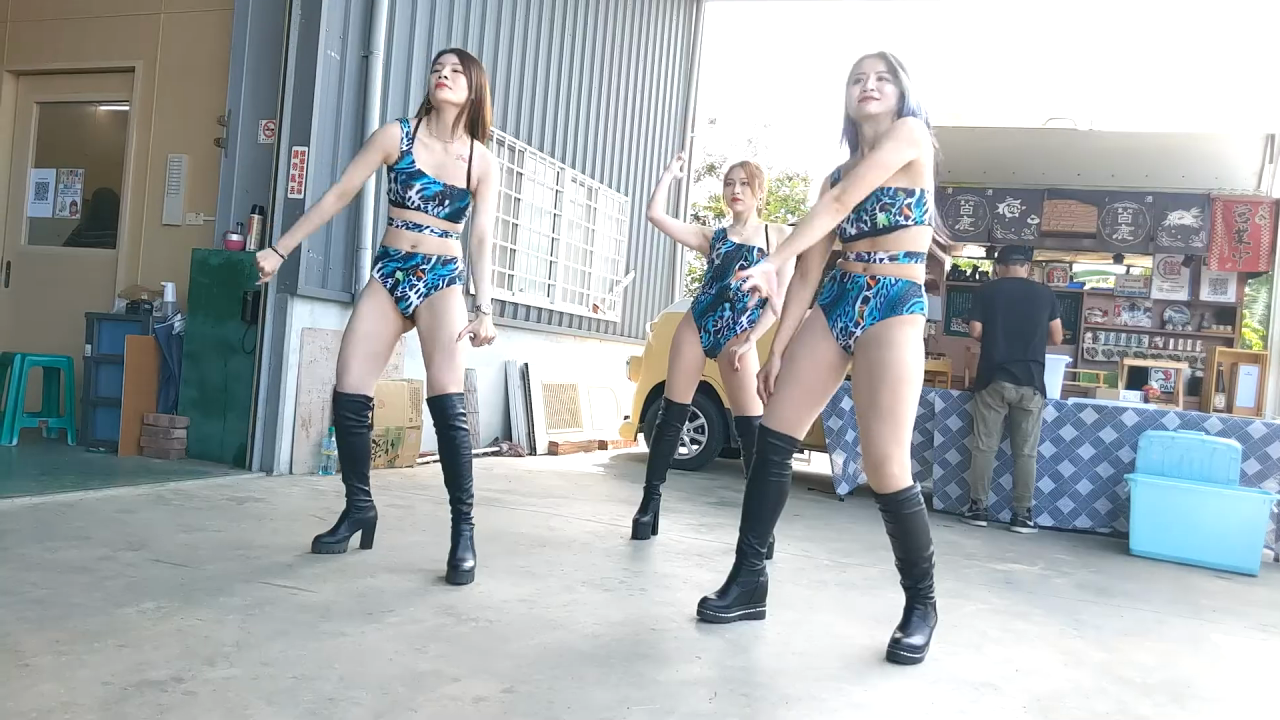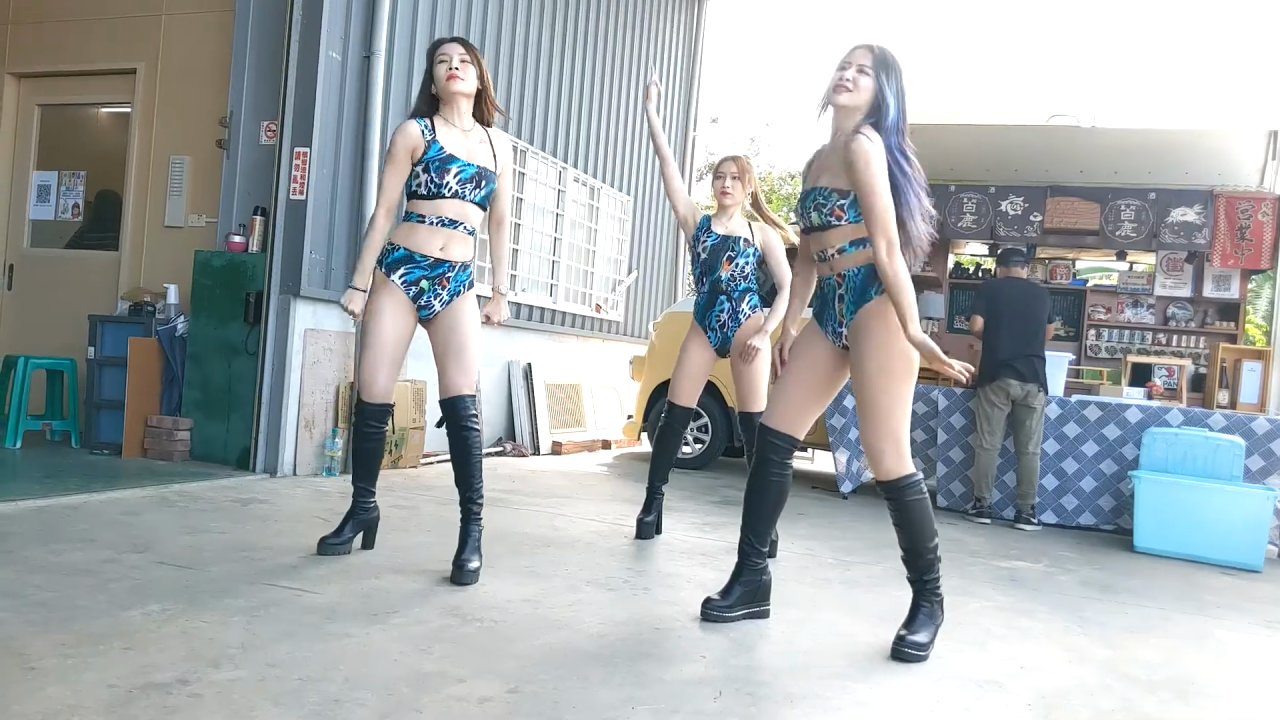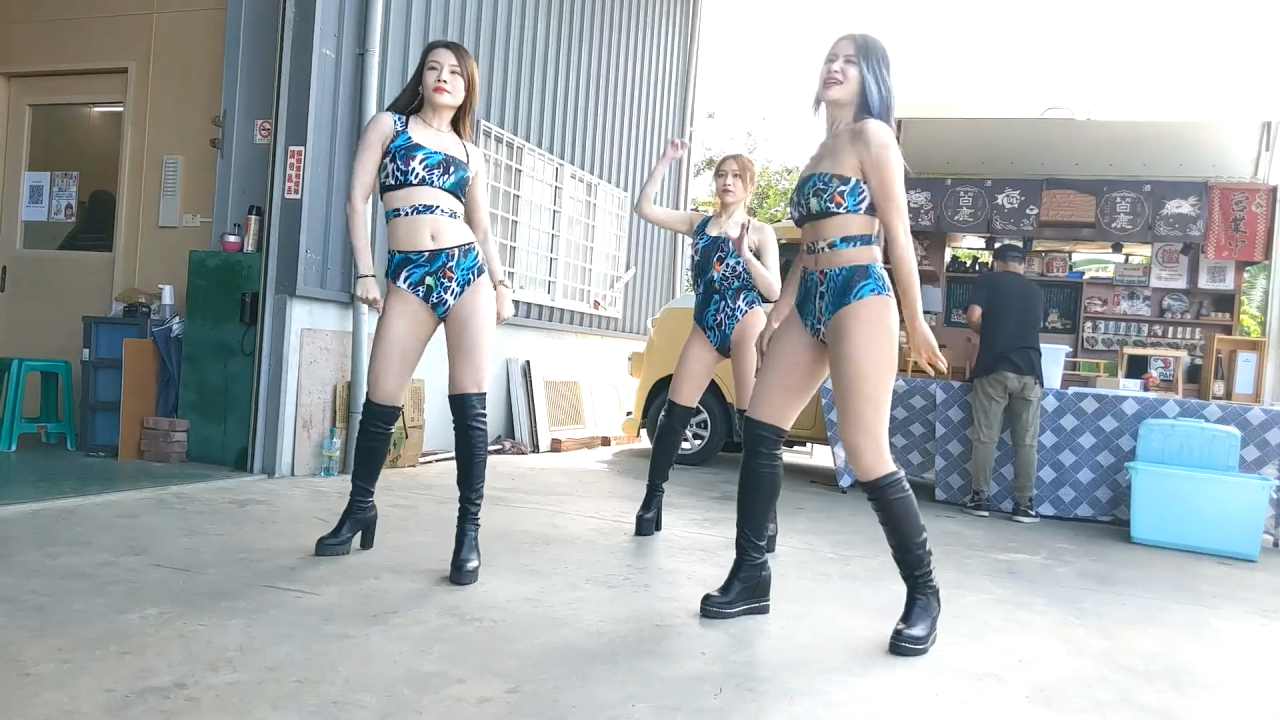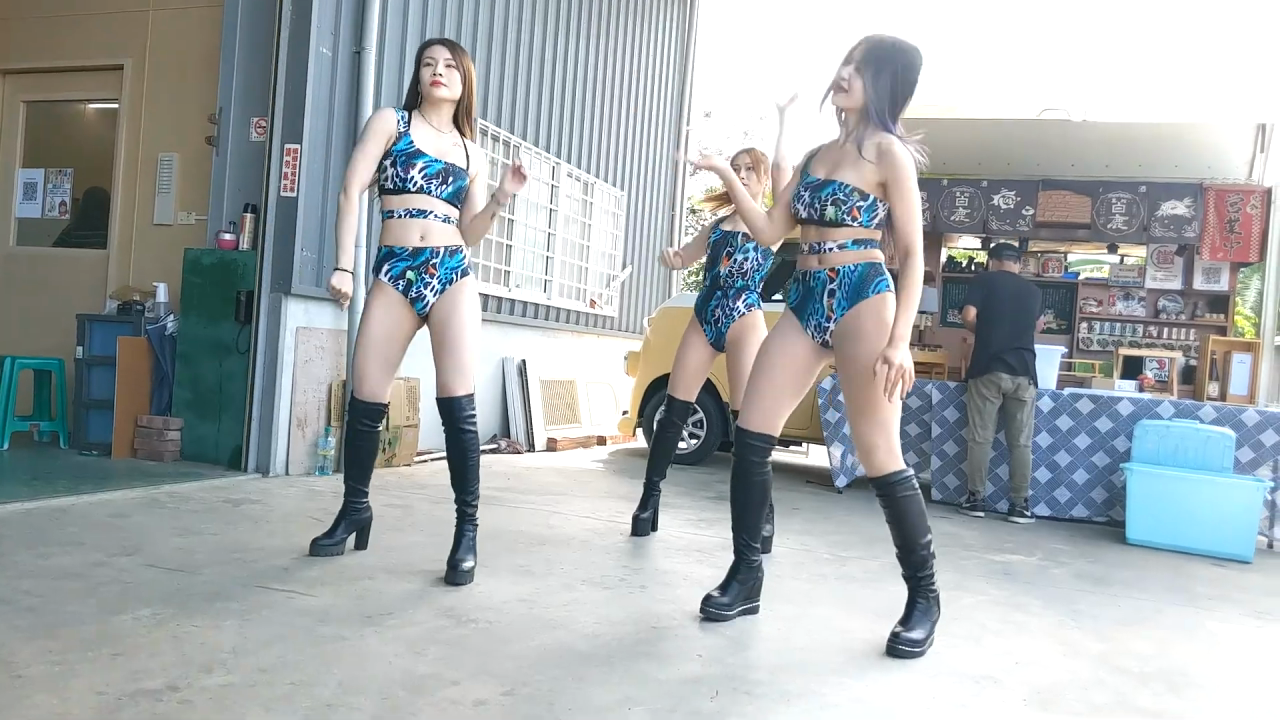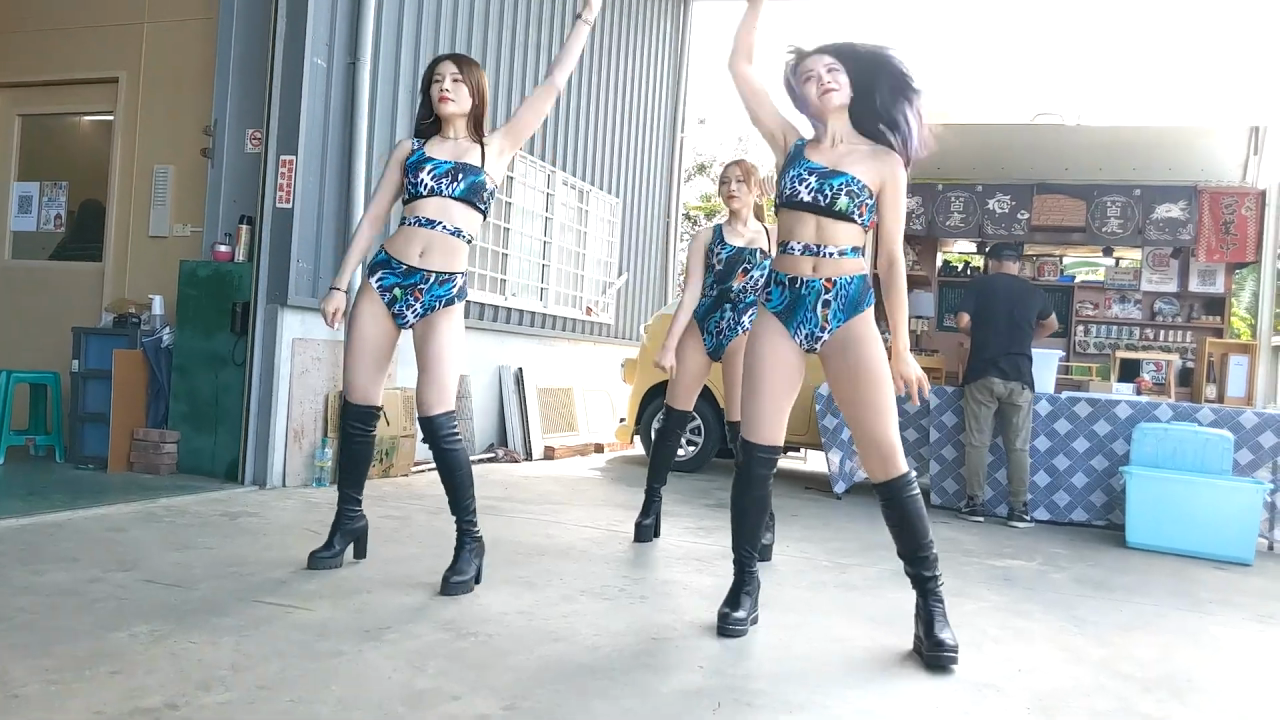
dt=0.2s
person 1, frame 1
left shoulder: (913, 136)
right shoulder: (837, 178)
left elbow: (839, 203)
right elbow: (810, 268)
left wrist: (772, 261)
right wrist: (777, 346)
left hip: (895, 312)
right hip: (834, 304)
left knee: (886, 468)
right knee: (772, 440)
left ankle: (921, 605)
right ankle: (748, 579)
person 1, frame 2
left shoulder: (866, 144)
right shoulder: (816, 162)
left elbow: (886, 241)
left wrist: (911, 332)
right wrist: (789, 325)
left hip: (883, 307)
right hip: (832, 309)
left knee: (887, 458)
right knee: (772, 437)
left ankle: (927, 600)
right ankle: (751, 577)
person 1, frame 3
left shoulder: (872, 134)
right shoulder: (823, 153)
left elbow: (897, 230)
left wrist: (914, 321)
right wrist: (779, 309)
left hip: (860, 299)
right hip: (810, 303)
left knee: (866, 456)
right knee: (759, 430)
left ankle: (922, 593)
right ankle: (750, 573)
person 1, frame 4
left shoulder: (887, 150)
right shoulder: (814, 155)
left elbow: (912, 252)
right elbow: (770, 230)
left wrist: (899, 337)
right wrist: (726, 174)
left hip: (864, 300)
right hip: (805, 302)
left knee: (878, 453)
right knee: (750, 434)
left ankle: (923, 595)
right ankle: (746, 573)
person 1, frame 5
left shoulder: (885, 159)
right shoulder: (791, 143)
left elbow: (891, 259)
right elbow: (739, 66)
left wrist: (902, 348)
left hip: (848, 311)
right hip: (782, 305)
left knee: (886, 459)
right knee: (756, 448)
left ankle: (930, 607)
right ankle: (745, 583)
person 2, frame 1
left shoulder: (480, 160)
right shoulder: (396, 135)
left elbow: (481, 239)
right elbow: (339, 195)
left wrist: (483, 310)
right wrist: (282, 247)
left hip: (440, 281)
right hip: (389, 275)
left knee: (447, 403)
right knee: (348, 399)
left ankle: (463, 529)
right ankle: (359, 507)
person 2, frame 2
left shoulder: (498, 143)
right shoulder: (414, 132)
left elbow: (500, 222)
right elbow: (383, 212)
left wrist: (500, 292)
right wrist: (358, 284)
left hip: (457, 285)
right hip: (402, 274)
left knee: (461, 408)
right knee: (372, 402)
left ankle: (471, 530)
right ankle: (362, 508)
person 2, frame 3
left shoulder: (467, 151)
right shoulder: (388, 124)
right elbow: (356, 198)
left wrist: (500, 282)
right wrist: (365, 271)
left hip: (466, 272)
right hip: (408, 276)
left knee: (469, 405)
right knee: (381, 404)
left ankle: (469, 529)
right ankle: (360, 508)
person 2, frame 4
left shoulder: (472, 154)
right shoulder: (389, 122)
left elbow: (469, 235)
right elbow: (351, 190)
left wrist: (503, 195)
right wrist: (342, 264)
left hip: (452, 276)
right hip: (394, 274)
left knee: (458, 406)
right knee: (366, 400)
left ankle: (466, 530)
right ankle: (355, 509)
person 2, frame 5
left shoulder: (499, 146)
right shoulder: (410, 150)
left elbow: (553, 84)
right elbow: (372, 215)
right wrist: (340, 284)
left hip: (444, 294)
right hip: (385, 281)
left knee: (437, 418)
right knee: (358, 410)
left ankle: (469, 539)
right ankle: (348, 520)
person 3, frame 1
left shoulder: (779, 237)
right shoulder: (711, 236)
left elbow: (780, 299)
right elbow: (655, 215)
left wrist: (749, 340)
right wrist: (671, 171)
left hip: (739, 336)
right hip: (696, 327)
left knee: (751, 428)
right knee: (671, 416)
right ankle: (650, 501)
person 3, frame 2
left shoulder: (763, 234)
right shoulder: (696, 222)
left elbow: (788, 289)
right elbow: (667, 166)
left wrist: (764, 333)
right wrist: (652, 112)
left hip: (747, 327)
right hip: (704, 328)
left knee: (754, 425)
right knee: (675, 415)
right ankle: (653, 501)
person 3, frame 3
left shoulder: (759, 231)
right shoulder: (699, 224)
left elbow: (773, 291)
right elbow: (644, 208)
left wrist: (746, 254)
right wrist: (666, 160)
left hip: (745, 324)
right hip: (704, 329)
right knee: (673, 415)
left ankle: (764, 513)
right ankle: (652, 500)
person 3, frame 4
right shoulder: (716, 225)
left elbow: (783, 183)
right elbow: (681, 261)
left wrist: (783, 123)
right wrist: (669, 255)
left hip: (744, 322)
right hip: (703, 321)
right knee: (674, 411)
left ankle: (761, 512)
right ankle: (650, 494)
person 3, frame 5
left shoulder: (773, 236)
right shoulder: (707, 236)
right elbow: (690, 293)
right wrist: (668, 345)
left hip: (743, 336)
right hip: (698, 331)
left knee: (741, 429)
right knee: (672, 421)
left ankle: (761, 519)
right ankle: (651, 503)
person 4, frame 1
left shoulder: (986, 291)
right shoulder: (1045, 294)
left elbow: (975, 331)
right elbow: (1057, 338)
left hip: (993, 379)
right hip: (1030, 381)
left knee: (984, 447)
right knee: (1026, 452)
left ankle: (978, 508)
right ankle: (1022, 514)
person 4, frame 2
left shoulder: (989, 288)
right shoulder: (1042, 294)
left elbow: (976, 327)
left hip: (996, 376)
right hip: (1033, 378)
left knee: (987, 444)
right knee: (1029, 449)
left ankle: (982, 505)
right ankle: (1026, 512)
person 4, frame 3
left shoulder: (988, 280)
right shoulder: (1035, 290)
left elbow: (974, 317)
left hip: (993, 369)
right hip: (1029, 370)
left knee: (985, 437)
right knee: (1026, 442)
left ankle: (980, 498)
right ankle: (1024, 503)
person 4, frame 4
left shoulder: (983, 280)
right shoulder: (1032, 290)
left elbow: (969, 317)
left hip: (988, 369)
right hip: (1024, 371)
left knee: (980, 438)
right knee: (1021, 442)
left ankle: (976, 498)
right ankle: (1020, 504)
person 4, frame 5
left shoulder: (979, 284)
right shoulder: (1034, 292)
left elbow: (963, 323)
right elbow: (1051, 326)
left hip: (983, 374)
right hip: (1019, 376)
left knee: (977, 442)
right knee: (1018, 446)
left ankle: (975, 503)
right ankle: (1019, 508)
